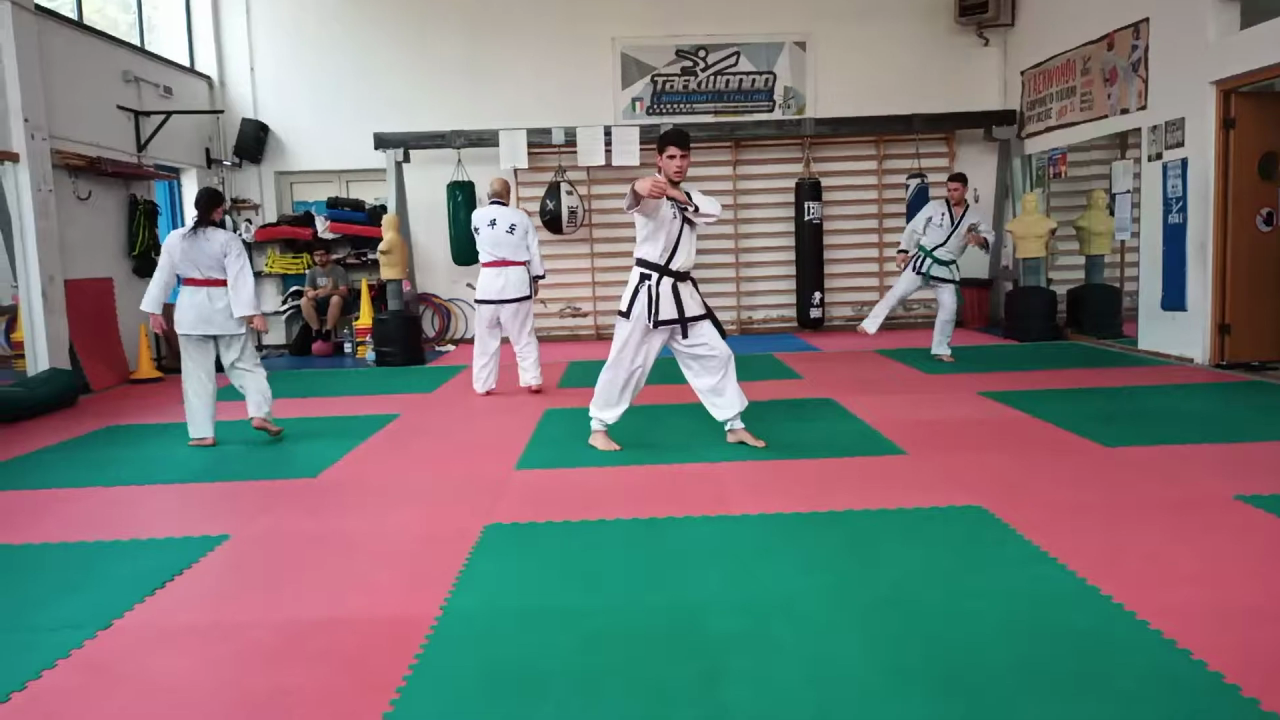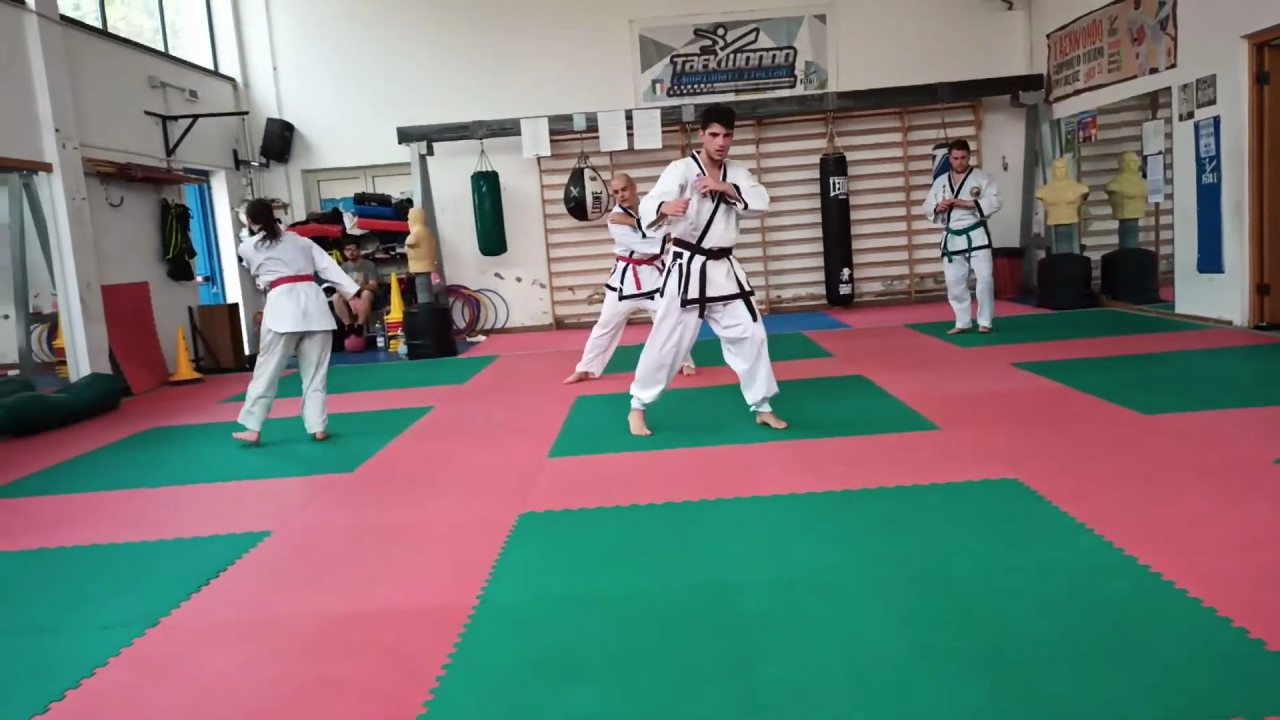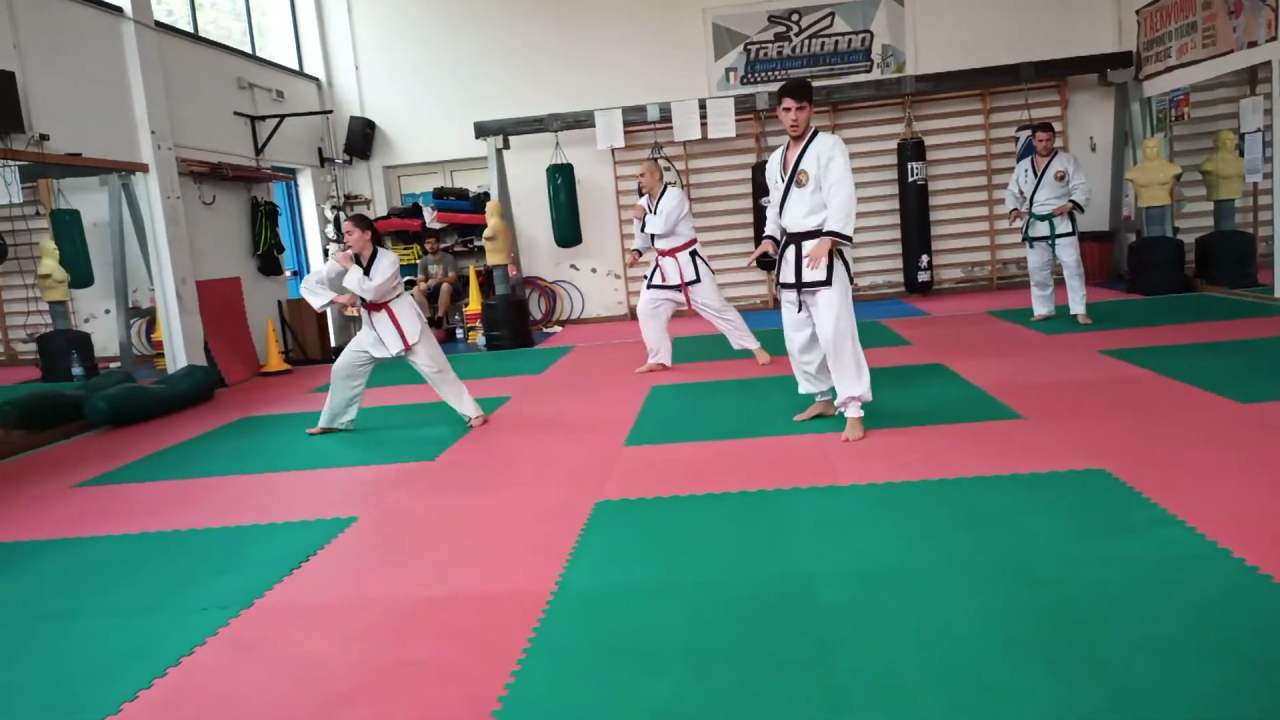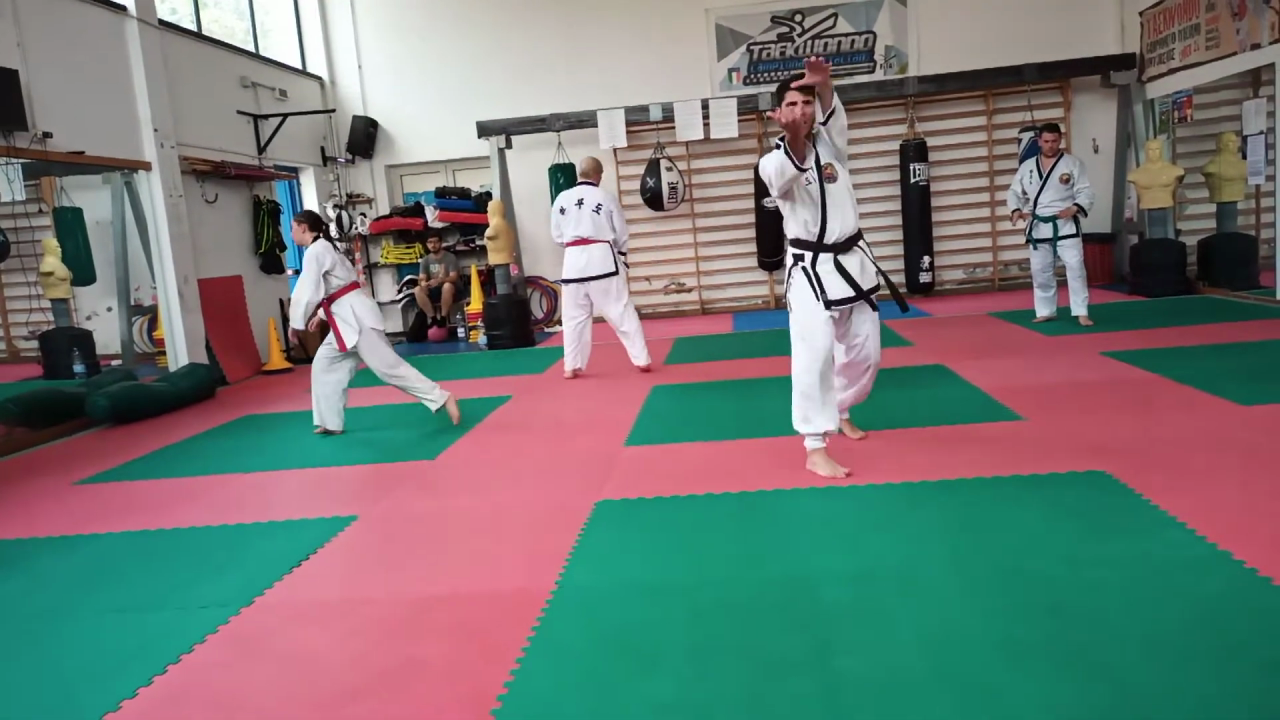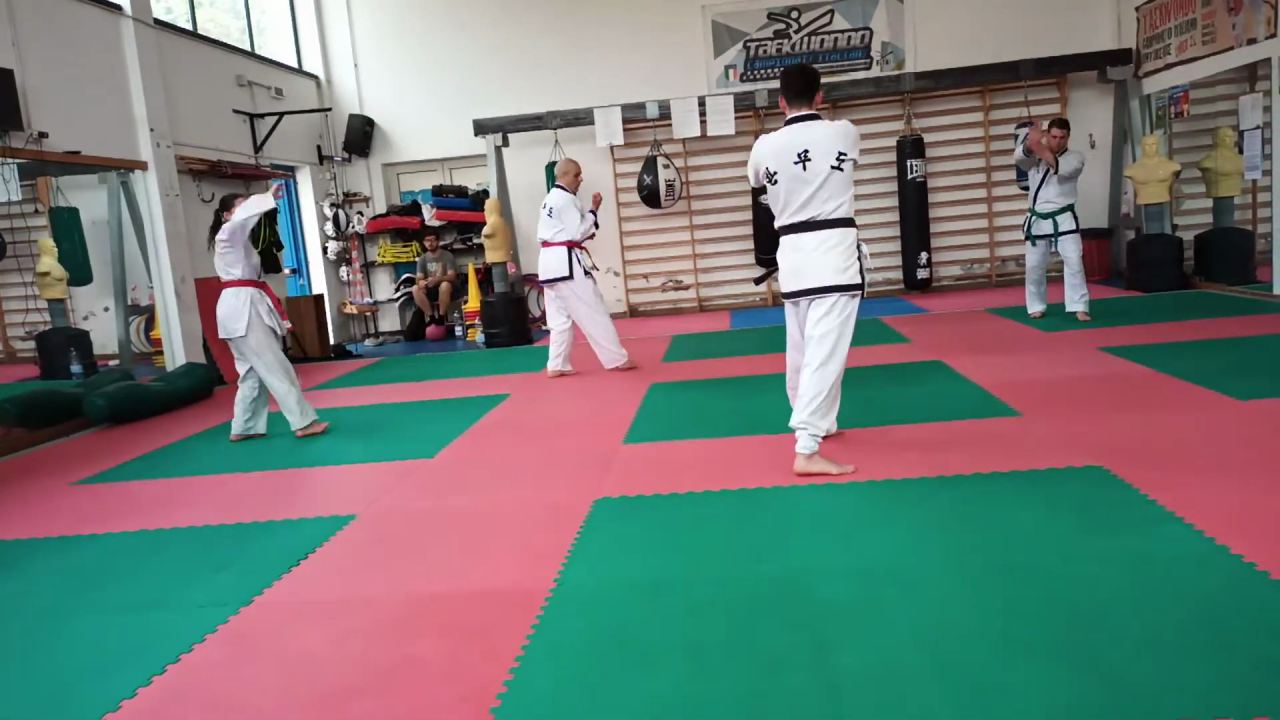
dt=1s
person 1, frame 1
left shoulder: (686, 194)
right shoulder: (655, 191)
left elbow: (713, 210)
right elbow: (635, 201)
left wrist: (680, 195)
right wrist: (639, 188)
left hip: (682, 291)
right hip: (650, 289)
left knee: (715, 354)
right knee: (626, 362)
left ankle: (734, 426)
right ankle: (598, 428)
person 1, frame 2
left shoulder: (736, 172)
right shoulder: (682, 169)
left elbow: (760, 200)
right elbow: (648, 207)
left wrist: (728, 187)
right wrist: (665, 207)
left hip: (724, 269)
right hip: (687, 269)
left knee: (751, 335)
right knee: (666, 342)
left ankle: (762, 407)
right ankle: (637, 408)
person 1, frame 3
left shoulder: (829, 145)
right shoulder: (775, 160)
left elbow: (842, 196)
left wrist: (827, 240)
right wrist: (770, 240)
left hip: (824, 254)
right hip: (791, 255)
left knee: (836, 330)
right knee: (798, 336)
left ankle: (853, 411)
right ankle: (823, 398)
person 1, frame 4
left shoulder: (831, 140)
right shoulder: (772, 161)
left elbow: (832, 112)
right elbow: (785, 179)
left wrist: (824, 85)
right wrist: (795, 139)
left hip: (853, 260)
right hip: (810, 270)
left knee: (865, 351)
right knee: (814, 354)
left ankle: (839, 413)
right ankle: (816, 448)
person 1, frame 5
left shoulder: (763, 147)
right shoulder: (844, 132)
left hip: (793, 252)
right hip: (835, 248)
left knee: (802, 347)
right knee: (826, 350)
left ankle: (812, 423)
right ankle: (806, 450)
person 2, frame 1
left shoulder: (175, 239)
right shoulder: (229, 239)
left elbow: (163, 276)
right elbow: (240, 277)
left wrist: (155, 311)
right wrist: (253, 312)
left hip: (192, 310)
right hip: (225, 310)
left knee: (197, 375)
right knee: (246, 364)
left ankle: (203, 433)
right ankle: (259, 414)
person 2, frame 2
left shoulder: (248, 247)
right shoulder: (300, 241)
right elbow: (328, 266)
right wrist: (353, 292)
left hip: (282, 306)
right hip: (313, 303)
left knee: (267, 370)
right knee: (314, 372)
left ankle: (252, 427)
right ankle: (318, 427)
person 2, frame 3
left shoulder: (389, 259)
right shoulder: (343, 261)
left elbow: (370, 291)
right elbow: (310, 284)
left wrist: (351, 269)
right wrist: (335, 299)
left hip: (402, 319)
right hip: (373, 324)
left knee: (432, 366)
right knee: (343, 369)
left ankle: (473, 412)
right ankle: (332, 421)
person 2, frame 4
left shoulder: (314, 251)
right shoulder: (325, 249)
left elbow: (307, 294)
left wrist: (296, 324)
right wrist: (322, 317)
left hip: (355, 315)
right hip: (346, 317)
left knee: (387, 366)
right knee: (324, 365)
left ankle: (441, 398)
right ankle: (330, 422)
person 2, frame 5
left shoulder: (229, 239)
right shoulder: (230, 234)
right elbow: (242, 217)
right wrist: (268, 196)
left hip: (235, 309)
right hip: (244, 308)
left knee: (252, 372)
right knee: (274, 367)
left ankle: (243, 428)
right ankle: (303, 422)
person 3, frame 1
left shoulder: (476, 216)
right shoulder: (521, 217)
right elbow: (534, 251)
right wrist: (536, 278)
left hip: (489, 281)
right hip: (517, 279)
left knee: (486, 337)
right knee: (523, 335)
left ankle: (483, 385)
right ankle: (532, 380)
person 3, frame 2
right shoulder: (615, 217)
right elbow: (643, 247)
left wrist: (632, 223)
right wrist: (665, 243)
left hip: (654, 271)
right hip: (627, 275)
right knee: (607, 323)
left ankle: (684, 362)
right ankle: (587, 368)
person 3, frame 3
left shoulder: (674, 196)
right shoulder: (645, 202)
left elbow: (661, 227)
right elbow: (643, 233)
left wrist: (643, 217)
right wrist: (637, 251)
left hip: (687, 262)
right hip: (663, 266)
left knee: (716, 307)
right knee: (647, 310)
left ankle: (755, 347)
right ankle: (658, 359)
person 3, frame 4
left shoulder: (562, 199)
right shoulder: (606, 198)
left elbow: (556, 235)
right elbow: (621, 231)
right wrist: (620, 251)
left hip: (574, 261)
right hip: (602, 258)
left knee: (574, 317)
right knee: (622, 311)
left ankle: (571, 367)
right ankle: (641, 359)
person 3, frame 5
left shoulder: (550, 199)
right shoulder: (566, 199)
right elbow: (578, 231)
left wrist: (585, 234)
right wrist: (593, 210)
left hip: (550, 261)
right hip: (566, 262)
left knee: (560, 317)
right knee: (593, 313)
left ankle: (556, 365)
right ankle: (616, 359)
person 4, frame 1
left shoulder: (974, 215)
right shoulder: (934, 207)
left elbow: (988, 234)
right elbow: (913, 229)
left wrist: (981, 240)
right wrist: (903, 250)
left hip: (947, 268)
right hip: (923, 261)
left knee: (948, 309)
right knee: (899, 291)
left ankle: (941, 350)
right ankle: (870, 324)
person 4, frame 2
left shoulder: (982, 177)
right shoulder: (941, 182)
left elbow: (994, 202)
right elbow: (927, 207)
left wrist: (967, 203)
right wrist: (938, 208)
left hip: (976, 236)
right hip: (952, 238)
left knee: (984, 278)
right knee: (954, 283)
left ankle: (984, 321)
right ankle: (963, 322)
person 4, frame 3
left shoulder: (1067, 161)
right shoulder: (1023, 166)
left elbow: (1082, 189)
right elbow: (1012, 192)
left wrist: (1070, 205)
right wrist: (1014, 209)
left hip: (1061, 223)
right hip: (1034, 225)
left knee: (1072, 265)
right knee: (1037, 270)
left ankle: (1079, 311)
right ankle: (1043, 310)
person 4, frame 4
left shoulder: (1073, 163)
right shoulder: (1027, 166)
left elbow: (1086, 192)
right elbow: (1015, 192)
left wrist: (1075, 208)
right wrist: (1016, 210)
left hip: (1065, 225)
right hip: (1038, 226)
left knee: (1075, 267)
right knee: (1040, 271)
left ankle: (1081, 312)
right ankle: (1045, 311)
person 4, frame 5
left shoulder: (1074, 158)
right shoulder: (1033, 156)
left elbow: (1064, 169)
right elbow: (1021, 156)
left wrist: (1043, 152)
right wrist: (1031, 143)
left hip: (1064, 219)
right hip: (1037, 220)
left knee: (1074, 262)
right knee: (1034, 266)
left ankle: (1079, 308)
right ankle: (1037, 307)
